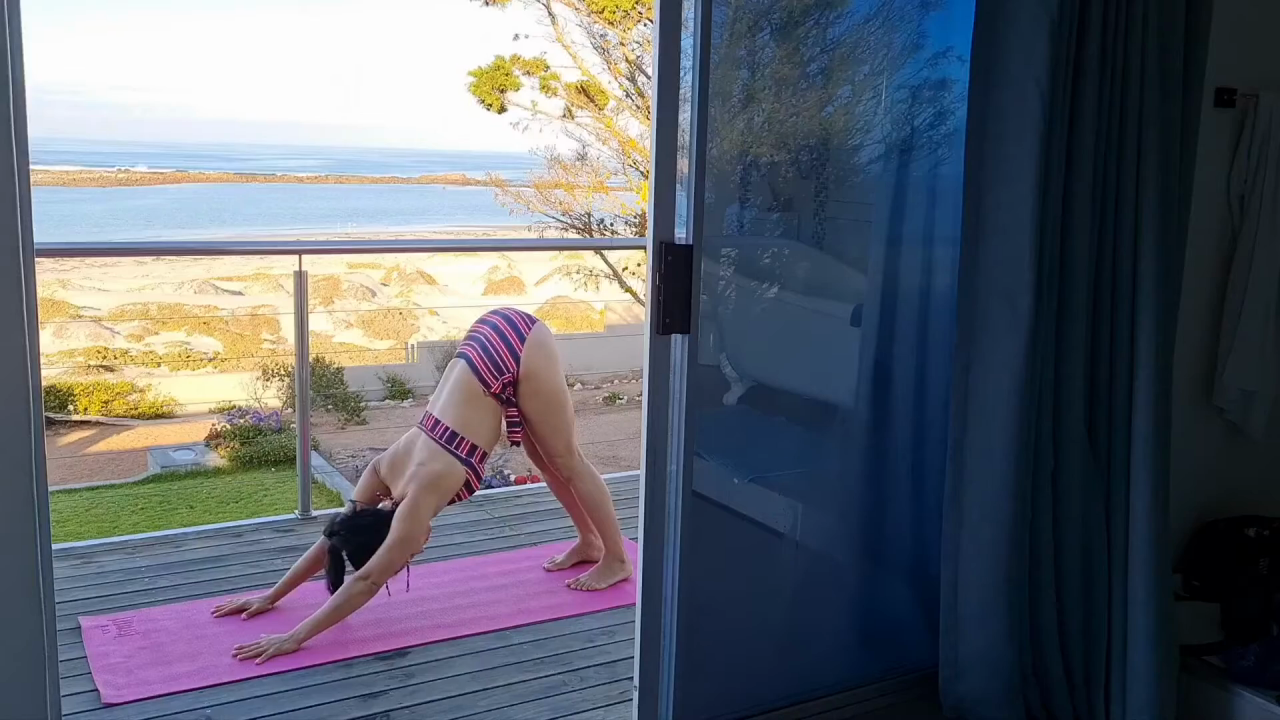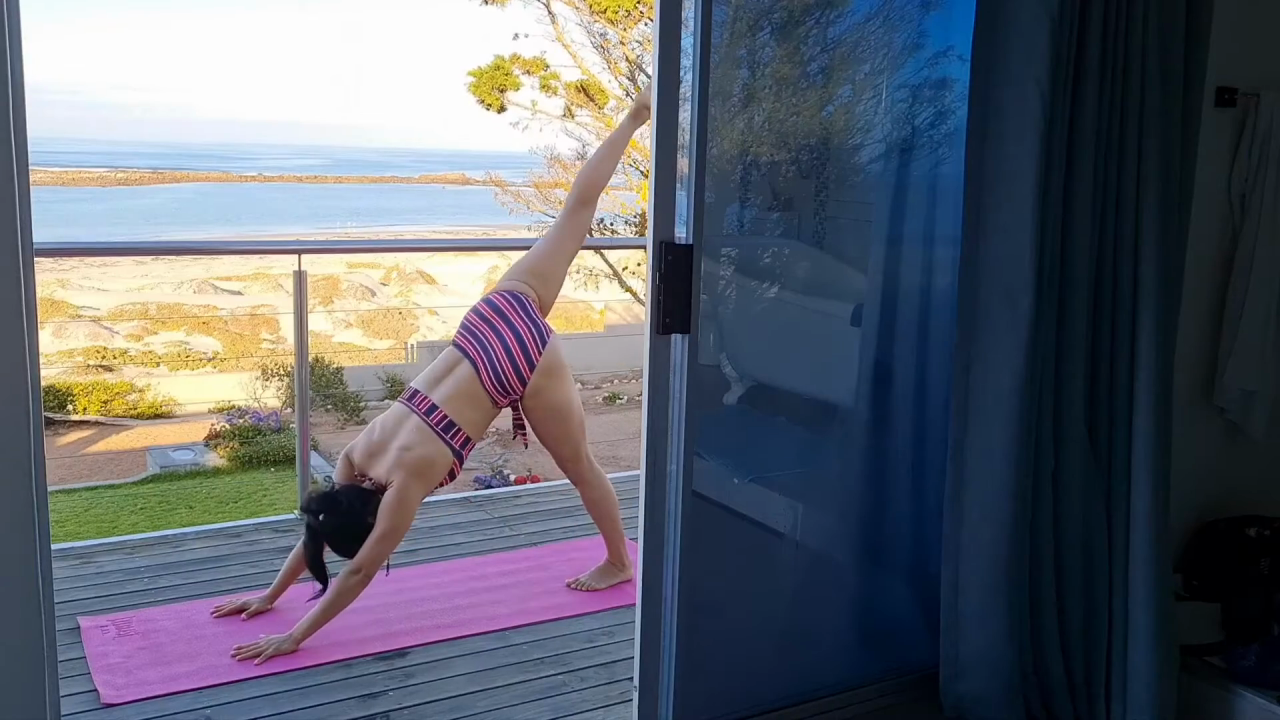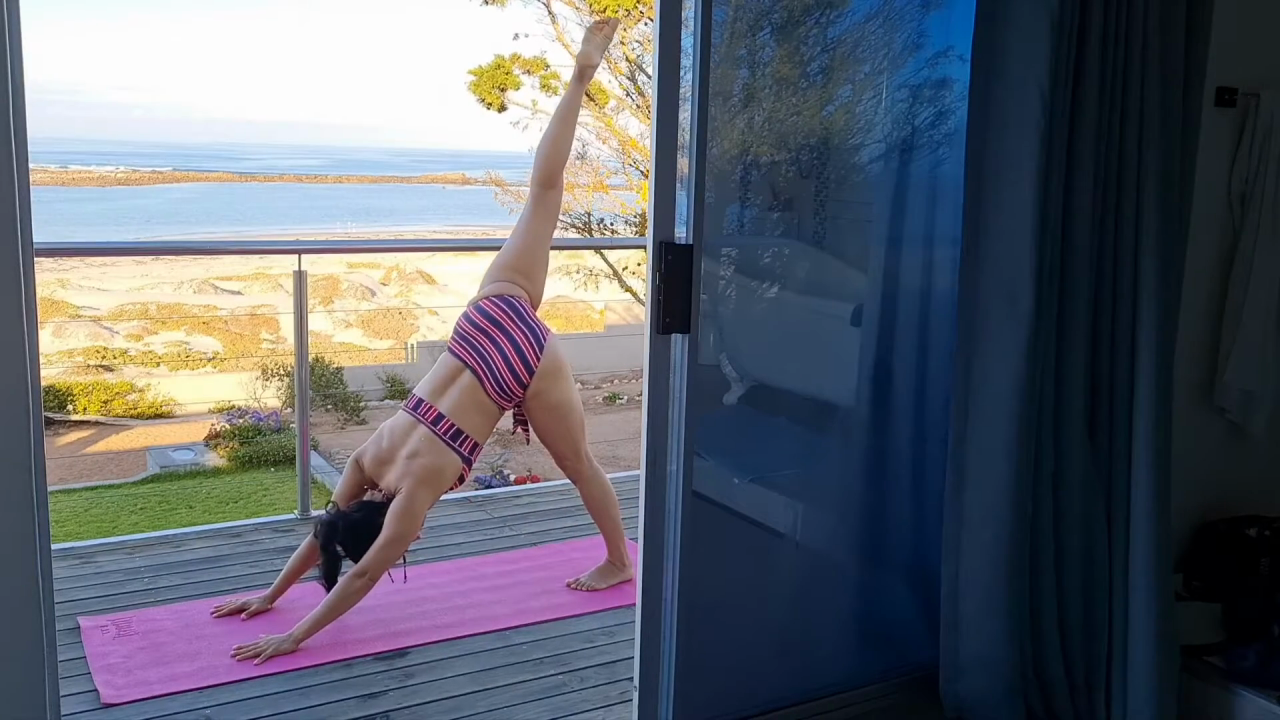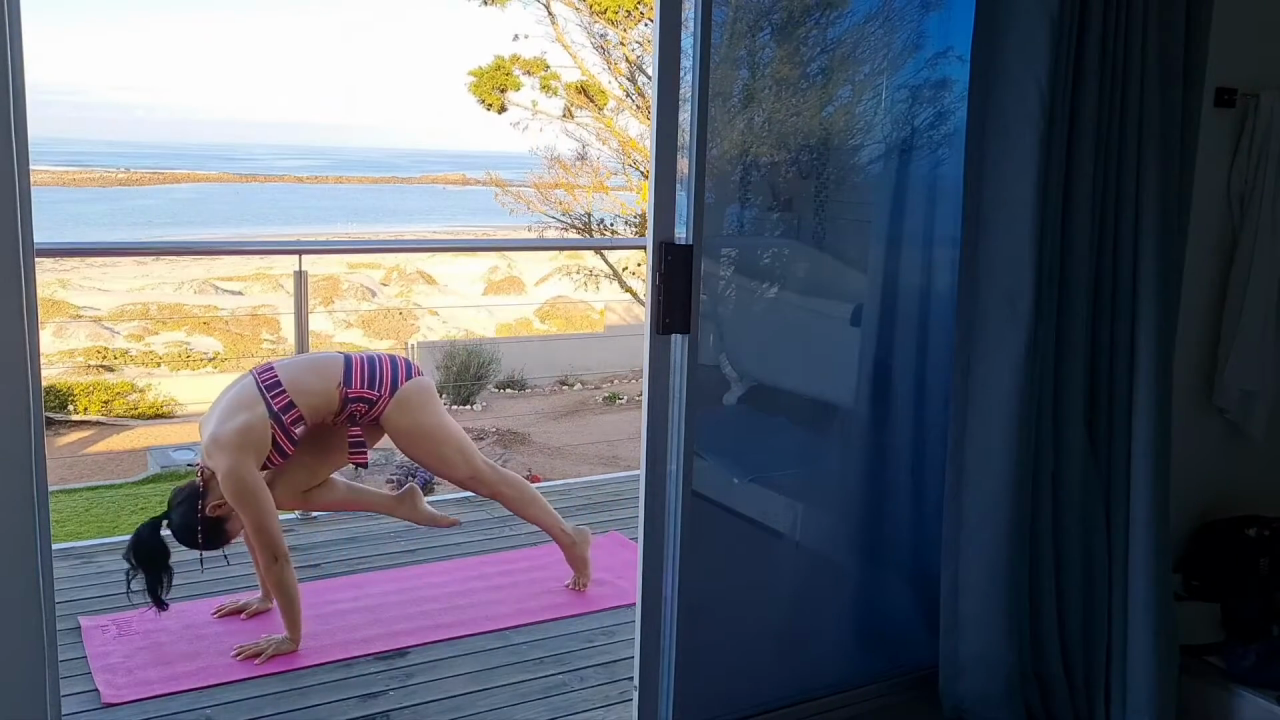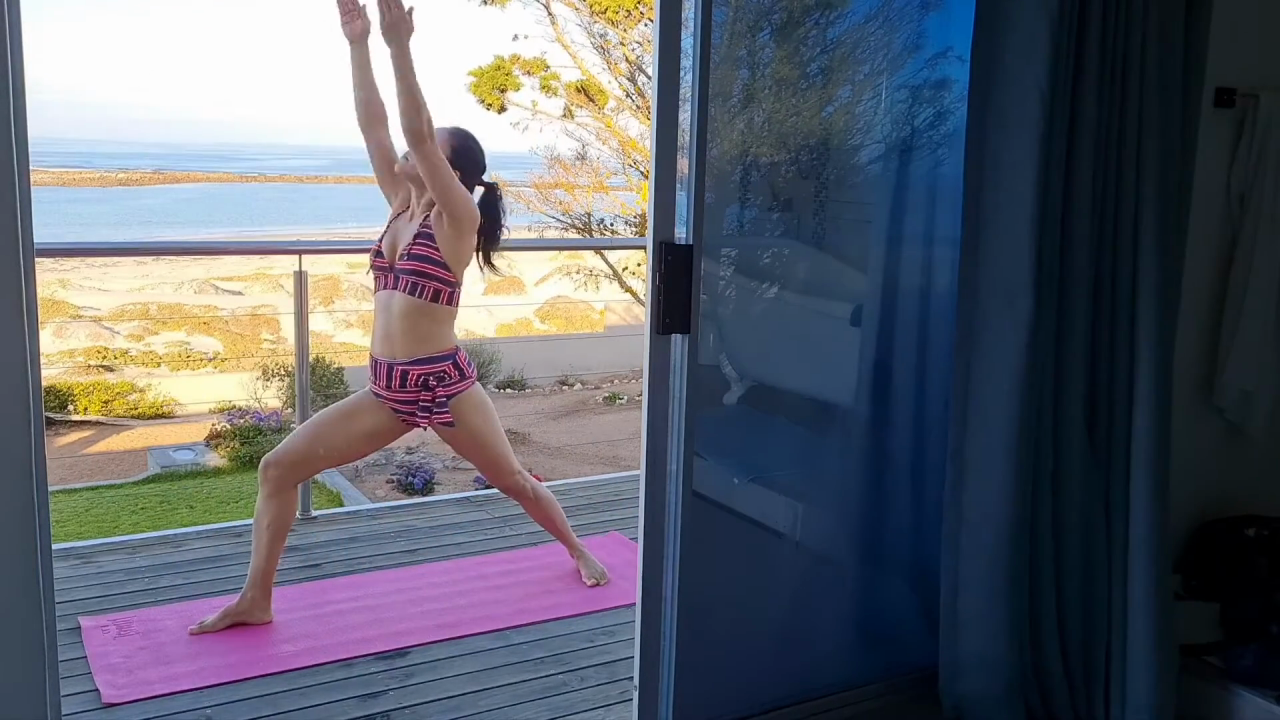
dt=1s
person 1, frame 1
left shoulder: (421, 491)
right shoulder: (385, 468)
left elbow: (368, 581)
right elbow: (335, 536)
left wrist: (296, 637)
right wrist: (271, 596)
left hip: (515, 346)
right hip: (494, 339)
left knee: (567, 462)
right knee: (545, 461)
left ankle: (616, 559)
right ankle: (589, 543)
person 1, frame 2
left shoulder: (407, 480)
right shoulder: (359, 454)
left elbow: (360, 572)
right elbow: (321, 514)
left wrist: (294, 636)
right wrist: (269, 596)
left hip: (520, 351)
right hip: (498, 318)
left knee: (581, 470)
right knee: (576, 208)
left ankle: (620, 565)
right ankle: (635, 119)
person 1, frame 3
left shoulder: (412, 487)
right shoulder: (372, 458)
left elbow: (363, 576)
right elbow: (327, 529)
left wrist: (292, 637)
right wrist: (268, 596)
left hip: (519, 352)
right hip: (495, 318)
left knee: (577, 464)
right knee: (544, 190)
left ankle: (620, 563)
right ankle: (579, 78)
person 1, frame 4
left shoulder: (229, 463)
right shoulder: (216, 442)
left elbow: (274, 552)
right elbow: (254, 522)
left wrist: (292, 637)
right wrist: (266, 595)
left hip: (381, 386)
right hip: (362, 390)
left knee: (478, 475)
right knee: (284, 490)
left ankle: (570, 539)
right ankle: (401, 505)
person 1, frame 5
left shoulder: (456, 223)
right shoulder: (404, 207)
left elbow: (423, 140)
right elbow: (377, 131)
left hip: (443, 386)
right hip: (387, 392)
left knee: (515, 482)
right knee: (277, 467)
left ankle: (578, 551)
right ankle: (256, 599)
